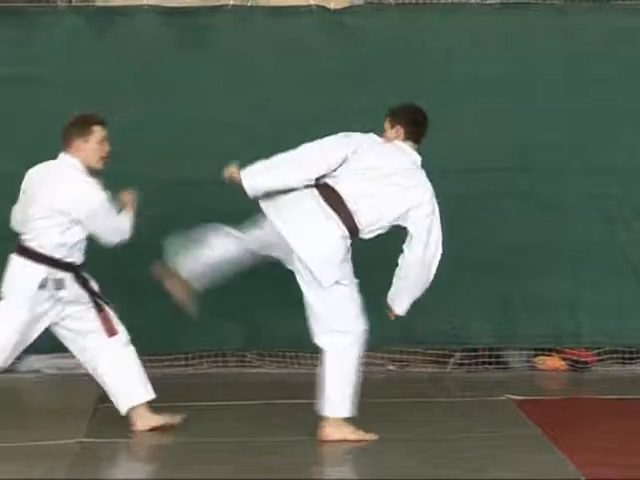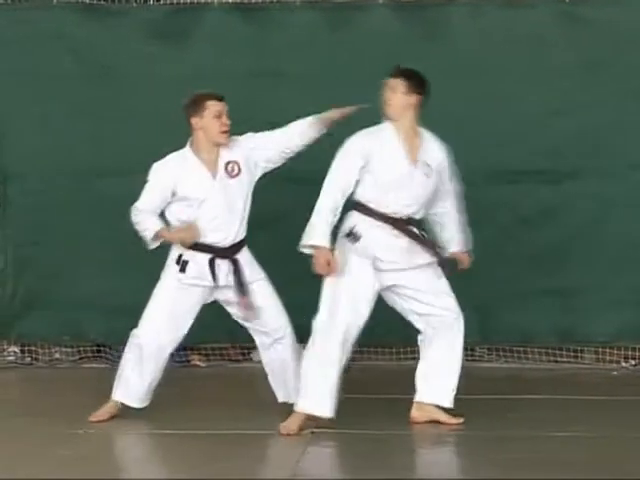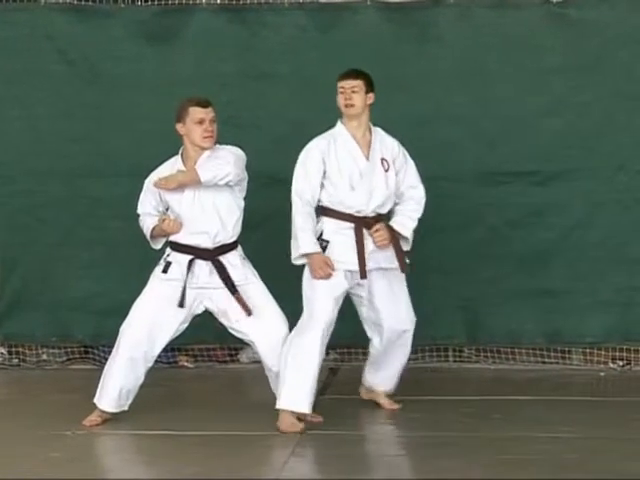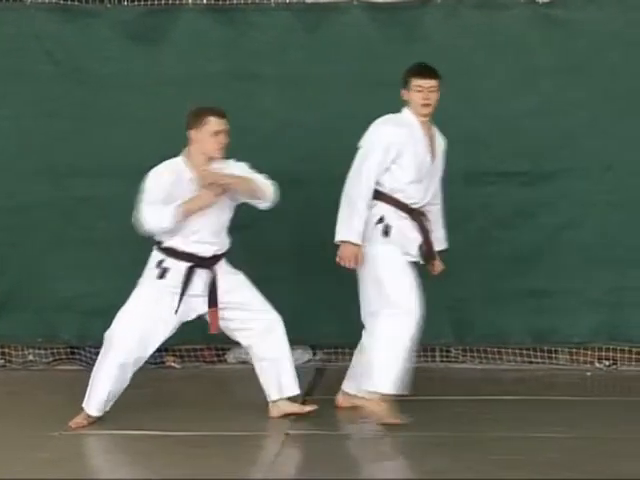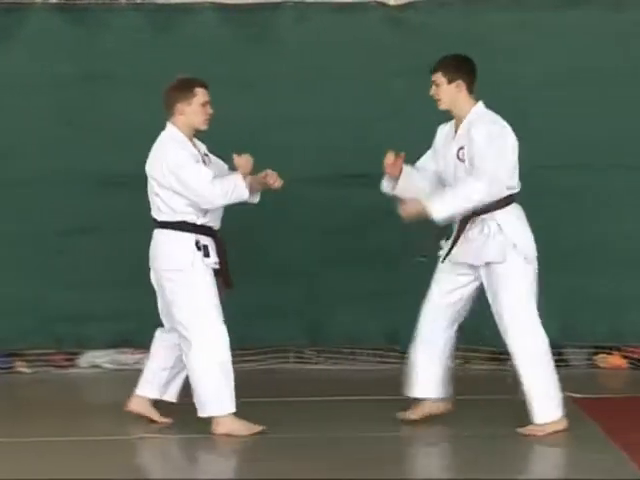
dt=1s
person 1, frame 1
left shoulder: (362, 145)
right shoulder: (422, 190)
left elbow: (303, 161)
right elbow: (424, 253)
left wrist: (248, 175)
right wrist: (399, 299)
left hip: (294, 217)
right hip: (325, 246)
left knee: (239, 242)
right knee: (343, 331)
left ankle: (182, 275)
right ankle: (334, 422)
person 1, frame 2
left shoulder: (436, 151)
right shoulder: (364, 142)
left elbow: (444, 200)
right elbow: (332, 193)
left wrist: (456, 244)
right wrist: (320, 243)
left hip: (410, 250)
right hip: (363, 244)
left knee: (447, 318)
right knee: (337, 324)
left ankle: (427, 404)
right ankle: (307, 409)
person 1, frame 3
left shoulder: (391, 147)
right shoulder: (320, 148)
left elbow: (413, 194)
right elbow: (302, 203)
left wrist: (395, 229)
right wrist: (310, 252)
left hip: (379, 248)
right hip: (333, 245)
left knee: (397, 323)
right knee: (315, 323)
left ankle: (374, 385)
right ankle: (289, 408)
person 1, frame 4
left shoulder: (436, 140)
right shoulder: (388, 129)
left elbow: (432, 198)
right elbow: (359, 183)
left wrist: (435, 247)
right wrist: (349, 237)
left hip: (408, 233)
right hip: (382, 228)
left knee: (385, 316)
right knee: (402, 309)
left ankle: (353, 389)
right ankle: (375, 392)
person 1, frame 5
left shoulder: (491, 130)
right shoulder: (448, 133)
left elbow: (485, 184)
right elbow: (431, 178)
left wrist: (426, 205)
right wrist: (399, 174)
left hip: (502, 236)
right hip: (467, 237)
left knee: (520, 327)
right knee: (435, 317)
left ankle: (551, 415)
right ankle: (432, 396)
person 2, frame 1
left shoulder: (38, 173)
right shoulder: (81, 187)
right elbow: (113, 232)
right wrist: (126, 210)
left hip: (65, 282)
right hip: (37, 280)
left knee: (112, 337)
left ankle: (140, 414)
person 2, frame 2
left shoulder: (247, 148)
right shoulder: (169, 168)
left elbow: (289, 136)
right elbow: (142, 213)
left wrist: (327, 118)
right wrist: (168, 234)
left hip: (236, 263)
right hip: (190, 265)
left knee: (274, 328)
right knee: (153, 332)
left ankle: (297, 399)
right ankle: (121, 400)
person 2, frame 3
left shoulder: (232, 156)
right shoulder: (160, 176)
left elbow: (223, 170)
right elbow: (147, 218)
left wrist: (177, 180)
right wrist: (160, 229)
left hip: (227, 267)
right hip: (179, 269)
left knee: (273, 331)
right knee: (137, 334)
right ankle: (107, 405)
person 2, frame 4
left shoulder: (232, 171)
right shoulder: (163, 175)
left elbow: (266, 193)
right elbow: (148, 220)
left wrist: (225, 180)
right wrist: (191, 204)
left hip: (216, 273)
right hip: (170, 273)
left knee: (266, 325)
right knee: (127, 337)
left ankle: (280, 400)
right ankle: (91, 409)
person 2, frame 5
left shoulder: (191, 147)
right shoulder: (170, 152)
left elbow: (222, 185)
right elbow: (212, 194)
left wrist: (261, 180)
right wrist: (243, 174)
left hip: (189, 250)
right hip: (181, 250)
left knee: (178, 330)
right knee: (207, 334)
left ankle: (143, 398)
right ankle: (222, 417)
